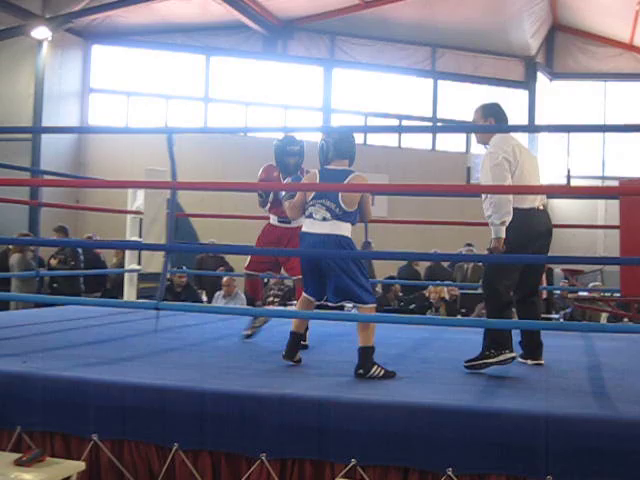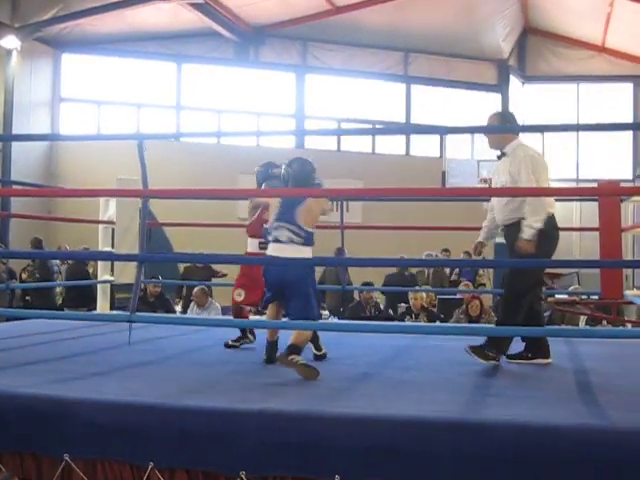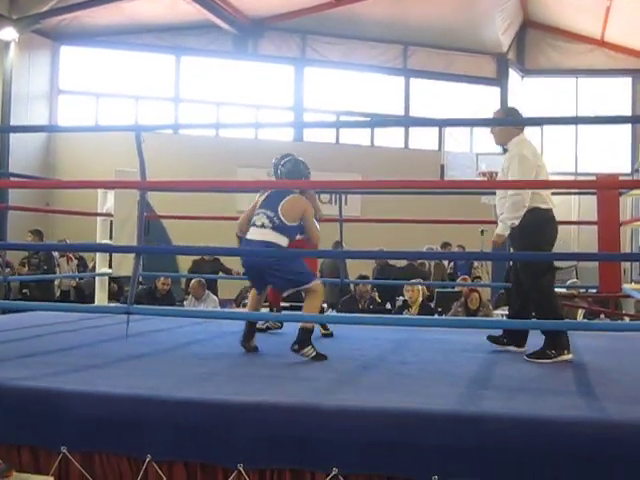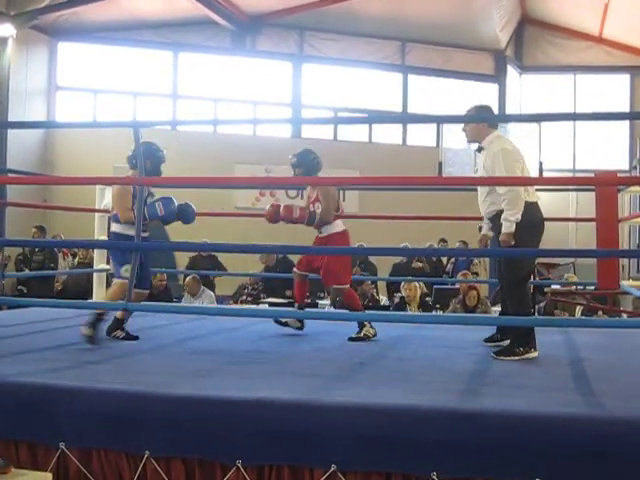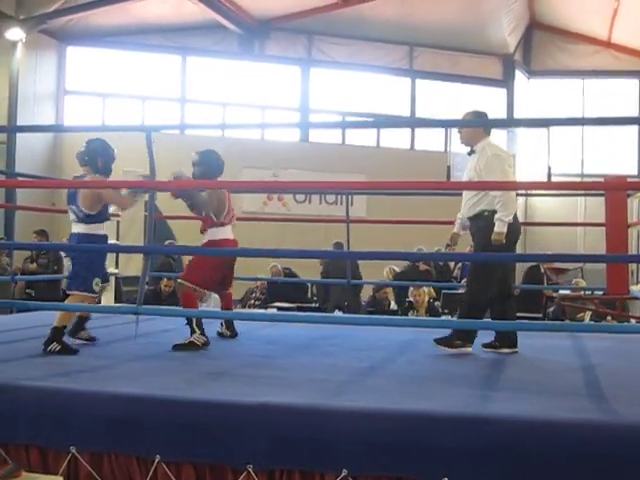
dt=1s
person 1, frame 1
left shoulder: (496, 151)
right shoulder: (521, 149)
left elbow: (501, 194)
left wrist: (498, 233)
left hip: (518, 225)
right hip: (538, 222)
left knee: (496, 286)
right knee: (528, 290)
left ankle: (498, 346)
right ankle: (533, 351)
person 1, frame 2
left shoulder: (526, 157)
right shoulder: (503, 163)
left elbow: (537, 198)
right elbow: (496, 206)
left wrist: (528, 235)
right wrist: (484, 237)
left hip: (533, 235)
right hip: (519, 233)
left knee: (516, 290)
right knee: (526, 291)
left ankle: (495, 347)
right ankle: (537, 349)
person 1, frame 3
left shoulder: (520, 153)
right shoulder: (517, 152)
left elbow: (518, 197)
left wrist: (502, 229)
left hip: (531, 224)
right hip: (529, 225)
left knee: (538, 284)
right knee: (521, 283)
left ankle: (558, 345)
right ankle: (514, 337)
person 1, frame 4
left shoulder: (500, 149)
right shoulder: (488, 151)
left elbow: (513, 191)
left wrist: (508, 228)
right wrist: (487, 228)
left hip: (520, 220)
right hip: (510, 221)
left knee: (515, 280)
right knee: (507, 280)
left ankle: (524, 344)
right ankle: (507, 331)
person 1, frame 5
left shoulder: (493, 155)
right shoulder: (477, 158)
left elbow: (505, 194)
right elbow: (472, 200)
left wrist: (500, 227)
right wrist: (459, 227)
left hip: (493, 226)
right hip: (485, 226)
left knee: (479, 283)
right knee: (499, 286)
left ankle: (463, 337)
right ankle: (506, 340)
person 2, frame 1
left shoulder: (311, 177)
right shoulder: (358, 181)
left elbow: (294, 212)
right elbow: (366, 217)
left wrist: (287, 197)
left hip: (309, 242)
right hip: (337, 244)
left knee: (309, 295)
right knee: (366, 302)
left ankle: (292, 348)
right ankle: (365, 364)
person 2, frame 2
left shoulder: (280, 201)
right shoulder: (316, 204)
right elbow: (326, 205)
left hip: (273, 264)
right hip: (299, 268)
left knee: (276, 303)
right knee: (307, 320)
left ankle: (271, 351)
right ankle: (293, 352)
person 2, frame 3
left shoulder: (265, 196)
right shoulder: (302, 203)
left elbow: (241, 225)
right elbow: (313, 238)
left wrist: (243, 242)
right wrist: (308, 220)
left hip: (250, 250)
right hip: (273, 253)
left knee: (260, 288)
right knee: (316, 290)
left ankle: (249, 337)
right ankle: (303, 342)
person 2, frame 4
left shoulder: (149, 188)
right shoulder: (124, 186)
left elbow: (159, 215)
right elbow: (123, 216)
left wrist: (178, 214)
right wrist: (151, 214)
left hip: (141, 243)
right hip: (121, 241)
left knee: (140, 291)
right knee: (123, 282)
left ankle: (116, 326)
right ankle: (94, 321)
person 2, frame 5
left shoulder: (78, 180)
right shoulder: (96, 182)
right elbow: (123, 204)
left wrist: (114, 193)
right wrist: (136, 190)
left hip: (82, 240)
right hip: (89, 242)
left knee: (99, 286)
right knee: (81, 291)
left ankle: (79, 326)
right ankle: (53, 340)
person 3, frame 1
left shoulder: (305, 177)
right shoulder: (270, 173)
right elbow: (262, 203)
right wrist: (263, 191)
left hip: (297, 231)
right hip: (273, 230)
left knee: (301, 278)
right knee: (252, 273)
right ankle: (258, 315)
person 3, frame 2
right shoulder: (255, 201)
right elbow: (254, 223)
right wrist: (263, 204)
right hip: (254, 258)
right knee: (239, 303)
right ankle: (247, 335)
person 3, frame 3
left shoulder: (304, 193)
left elbow: (319, 215)
left hip: (306, 243)
right hip: (287, 241)
left ankle: (321, 322)
right ankle: (274, 319)
person 3, frame 4
left shoulder: (325, 188)
right shoulder: (311, 189)
left elbow: (328, 218)
right elbow: (308, 218)
left wrist: (299, 215)
right wrist: (286, 213)
left hip: (336, 238)
right hip: (323, 239)
left knee: (339, 286)
right knee: (300, 272)
left ankle: (366, 326)
right ankle: (296, 319)
person 3, frame 5
left shoulder: (213, 191)
right shoulder: (216, 190)
left elbow: (205, 209)
right elbow: (201, 211)
left wrist: (187, 193)
right wrist: (187, 197)
left hip: (217, 245)
right hip: (227, 244)
left knee: (185, 287)
right knee: (220, 287)
left ankle: (198, 337)
right ankle: (228, 327)
